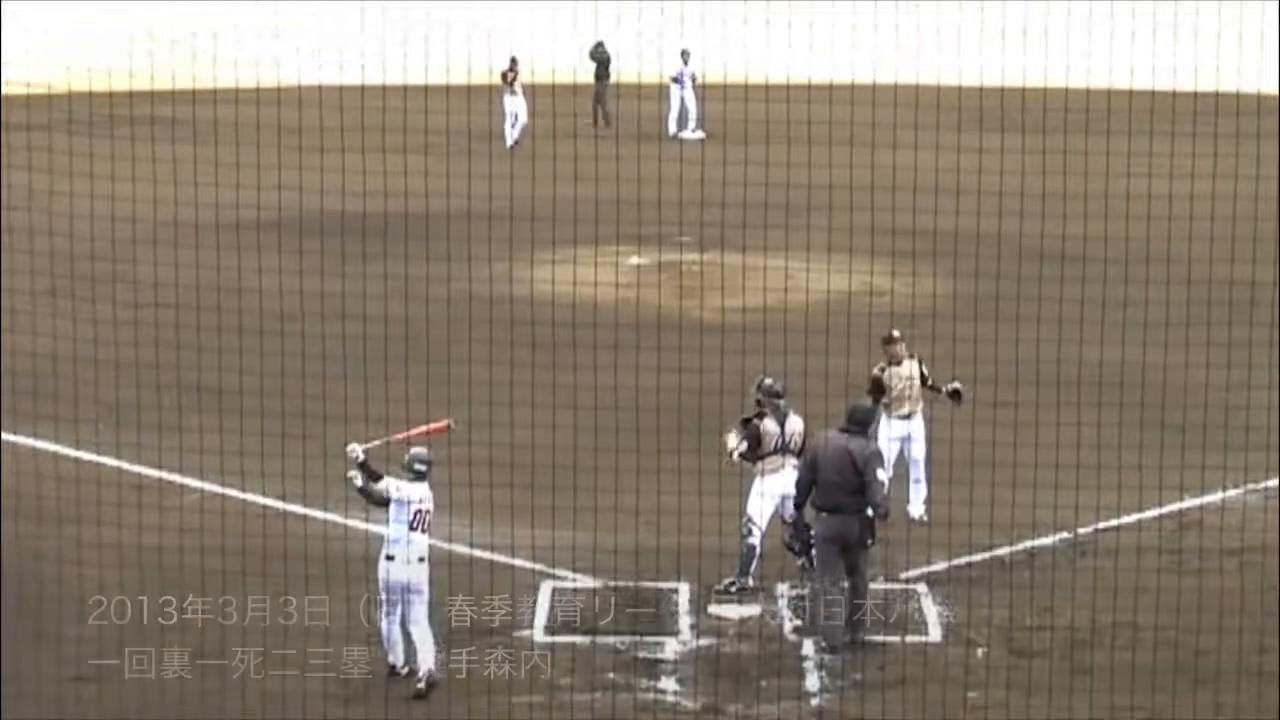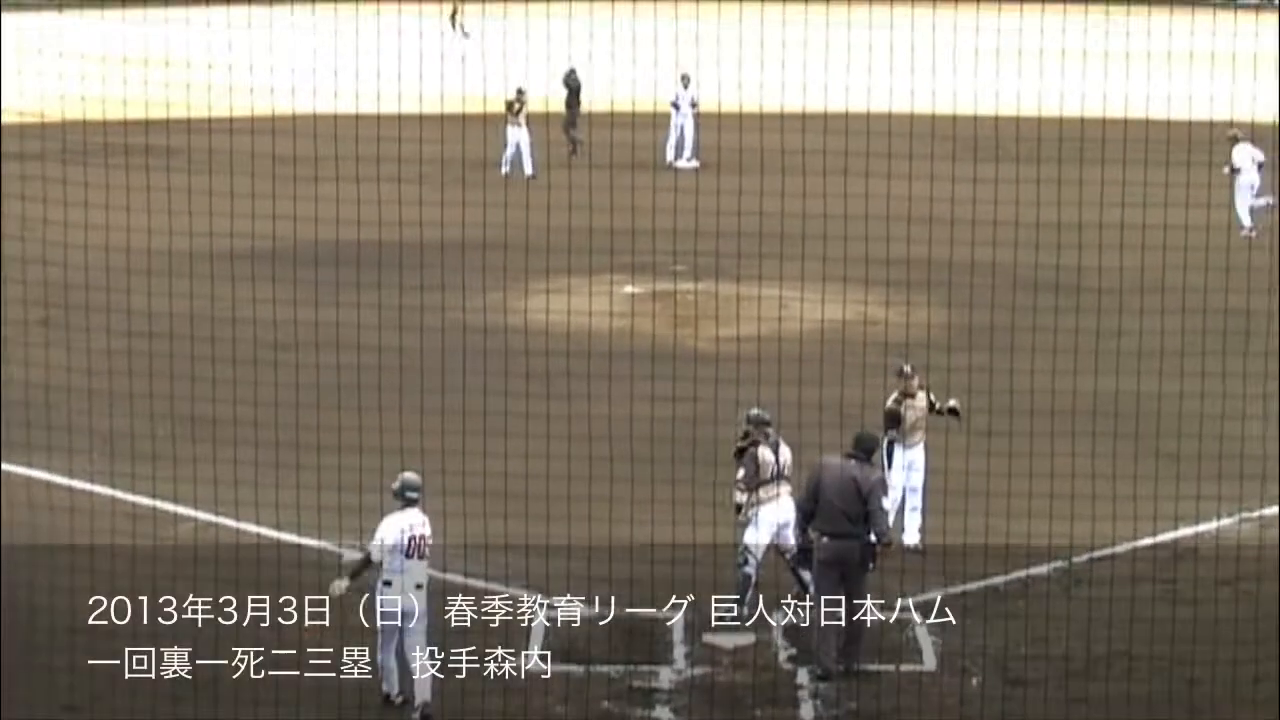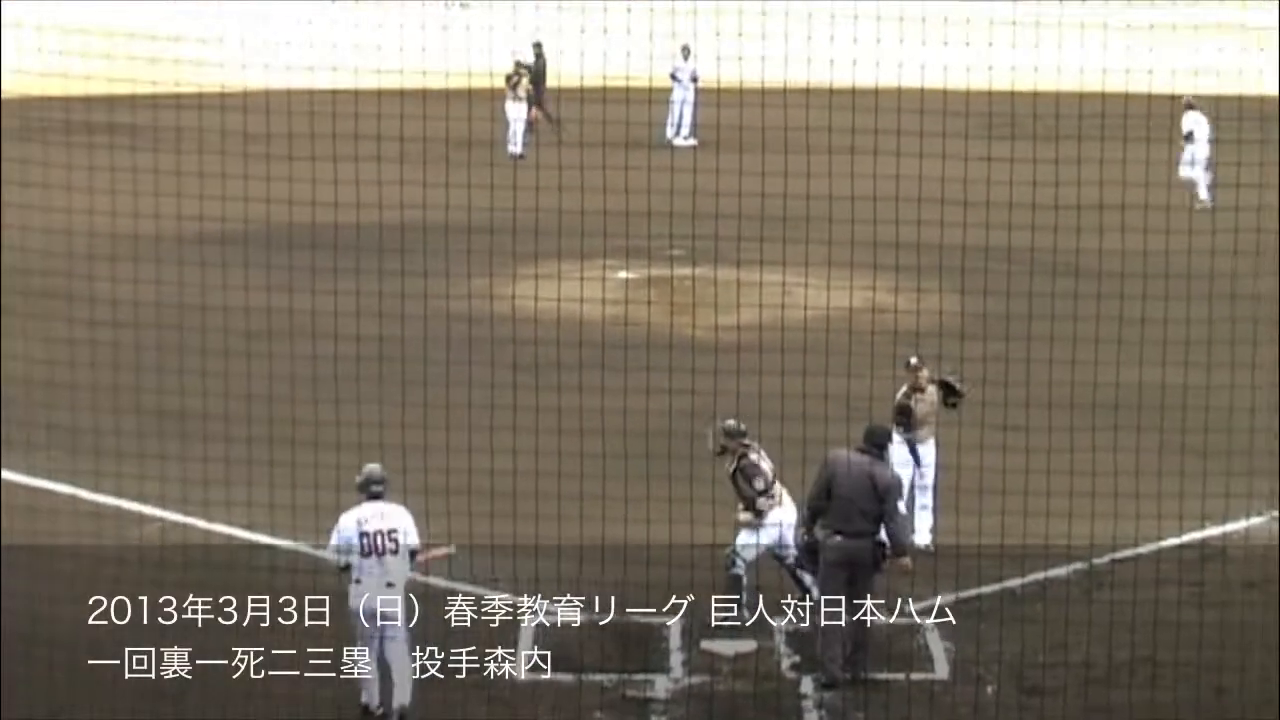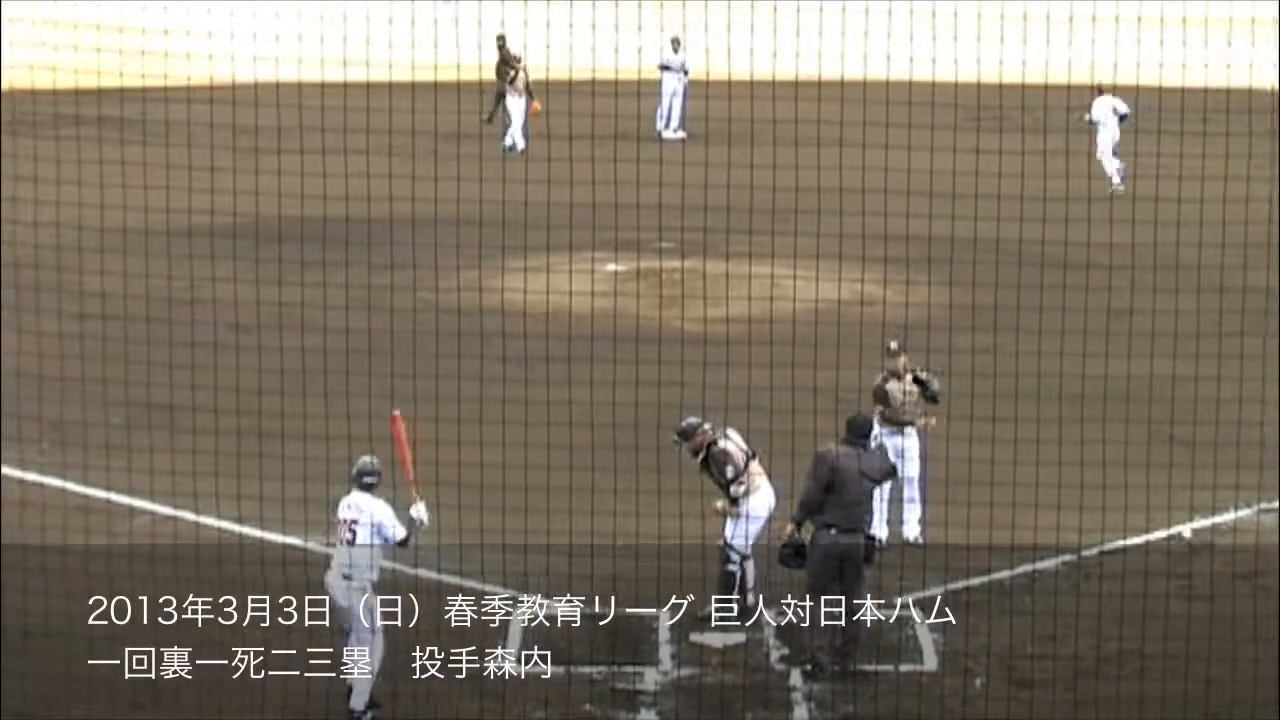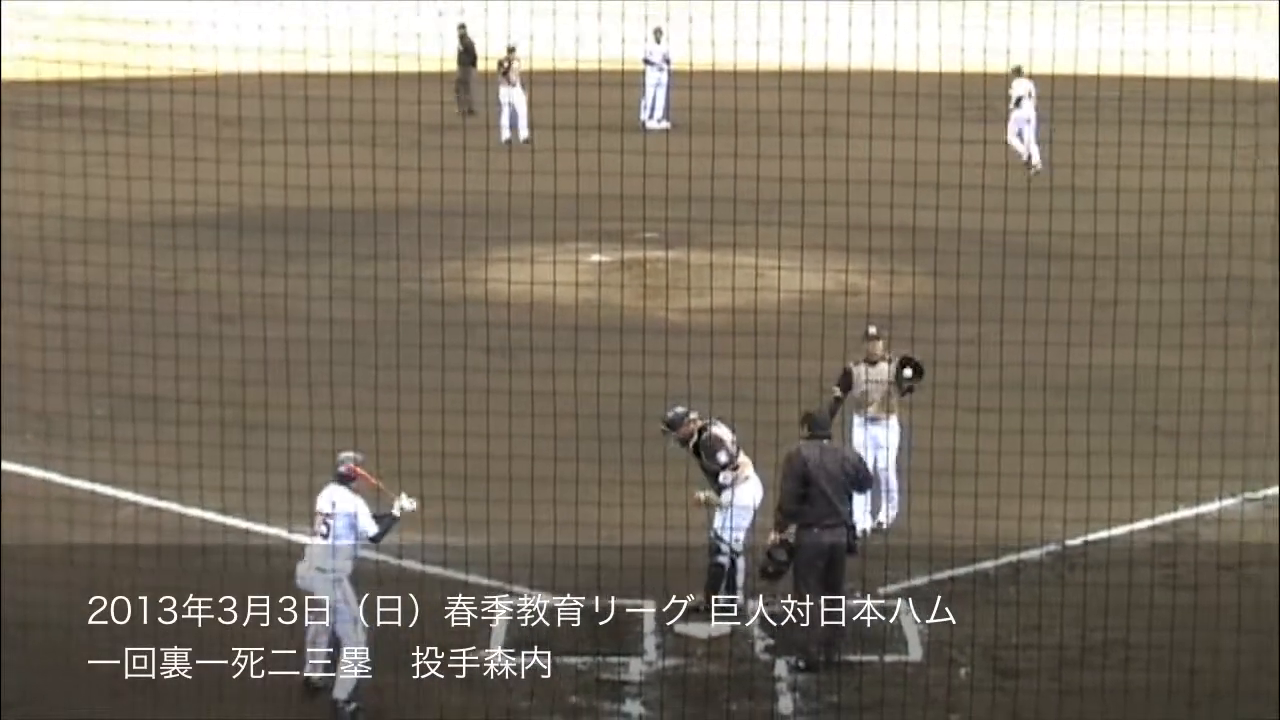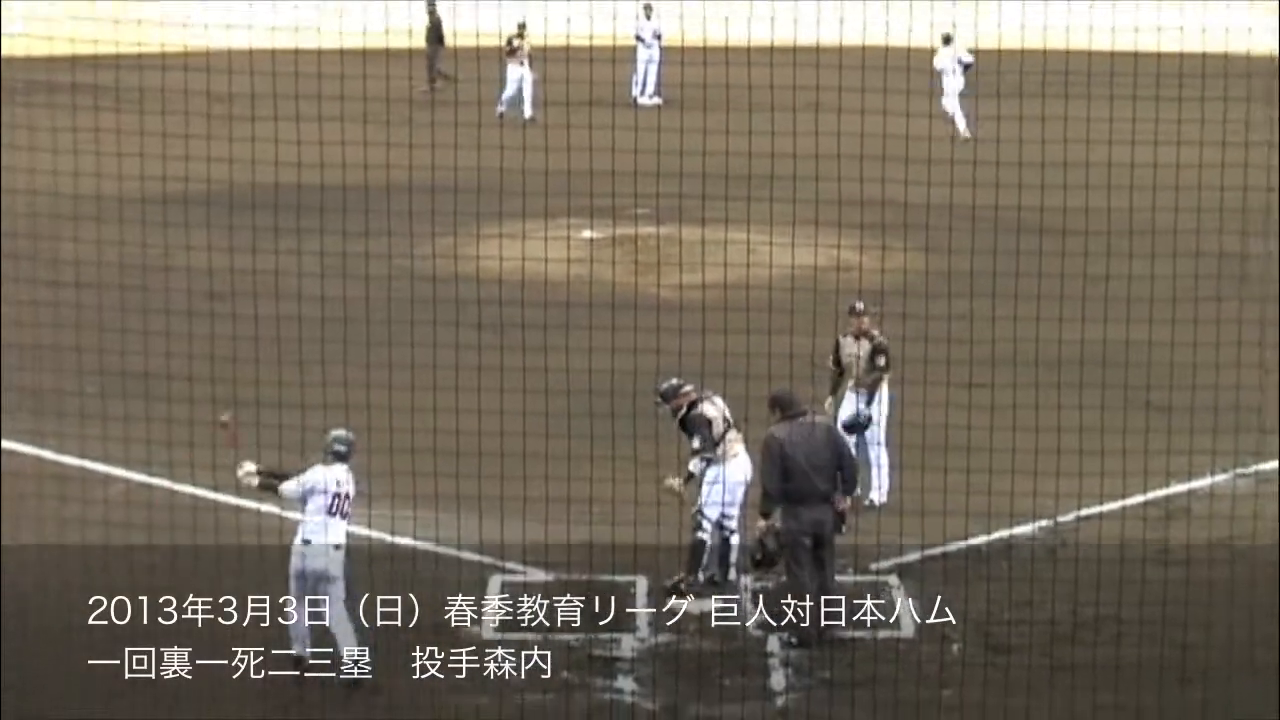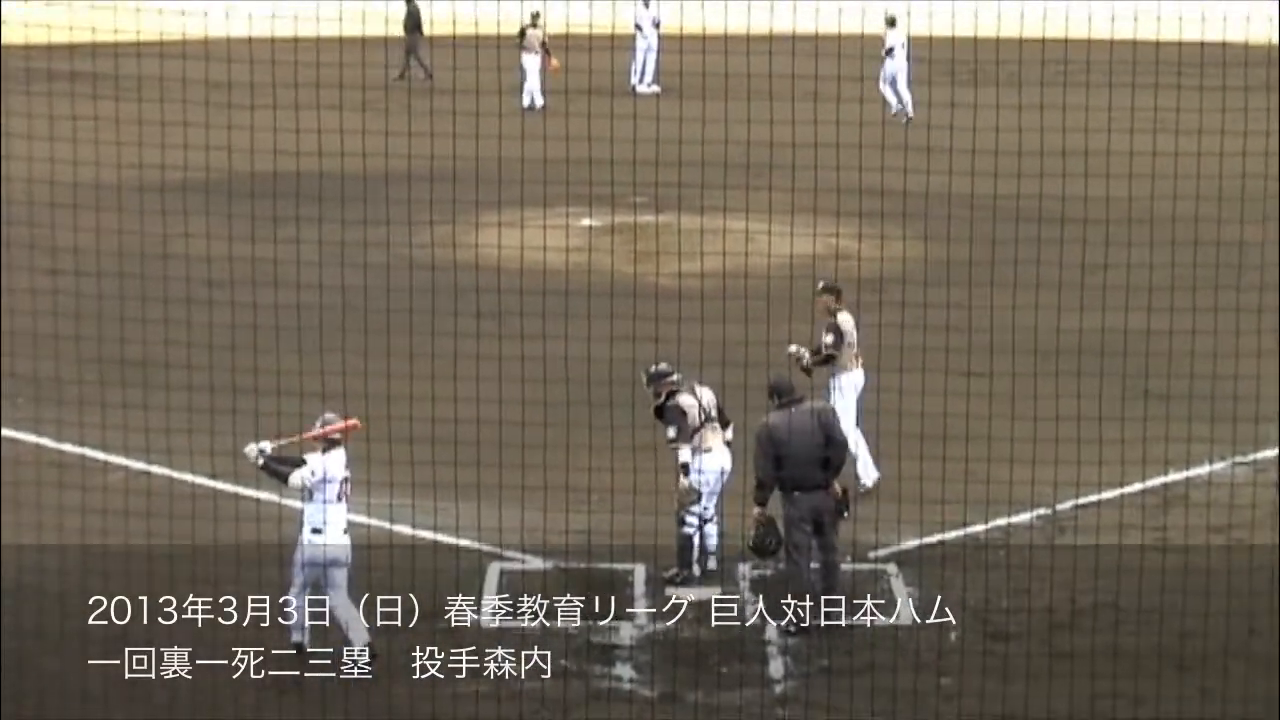
dt=0.4s
person 1, frame 1
left shoulder: (820, 442)
right shoulder: (869, 450)
left elbow: (804, 481)
right elbow: (874, 487)
left wrist: (798, 508)
right wrist: (881, 511)
left hip: (826, 520)
right hip: (856, 522)
left knee: (827, 581)
right knee: (858, 579)
left ankle: (831, 638)
right ankle: (855, 631)
person 1, frame 2
left shoulder: (824, 466)
right shoulder: (873, 477)
left elbow: (806, 503)
right elbow: (877, 513)
left wrist: (803, 528)
right wrist: (883, 539)
left hip: (826, 545)
right hip: (857, 547)
left knee: (826, 606)
right knee: (855, 605)
left ankle: (825, 665)
right ankle: (850, 660)
person 1, frame 3
left shoulder: (835, 459)
right shoulder: (887, 476)
left elbow: (816, 498)
right elbow: (892, 516)
left wrist: (808, 524)
right wrist: (901, 551)
left hip: (835, 542)
right hip: (866, 547)
left knee: (831, 609)
left ankle: (832, 672)
right ankle: (857, 667)
person 1, frame 4
left shoulder: (828, 455)
right shoulder: (877, 463)
left elbow: (812, 494)
right elbow: (890, 472)
left wrist: (797, 522)
right wrist: (880, 449)
left hip: (826, 537)
right hip: (856, 540)
left knee: (819, 598)
right knee: (851, 601)
left ankle: (818, 661)
right ankle: (845, 660)
person 1, frame 5
left shoulder: (798, 453)
right shoulder: (848, 456)
left elbow: (789, 496)
right elbow: (865, 484)
left wrist: (779, 528)
left hip: (810, 534)
right hip: (840, 534)
left knee: (809, 596)
right knee: (835, 594)
left ankle: (811, 656)
right ankle: (830, 650)
person 1, frame 6
left shoulder: (775, 436)
right shoulder: (825, 426)
left elbow: (771, 481)
right elbow: (848, 462)
left wrist: (766, 515)
right wrist: (845, 493)
left hip: (796, 512)
right hip: (826, 509)
left knee: (800, 573)
right knee: (825, 568)
left ankle: (804, 631)
right ankle: (822, 623)
person 1, frame 7
left shoulder: (769, 425)
right shoulder: (822, 411)
left elbow: (766, 470)
right elbow: (839, 444)
left wrist: (761, 503)
right wrist: (832, 477)
left hip: (795, 498)
right hip: (825, 494)
left knee: (798, 557)
right knee: (828, 550)
left ankle: (801, 618)
person 2, frame 1
left shoulder: (406, 489)
right shoulder: (423, 490)
left elbow: (384, 484)
right elbow: (382, 499)
left wrist: (361, 462)
right wrist: (360, 486)
left hip: (393, 565)
right hip: (419, 567)
left knee: (390, 616)
right knee: (419, 621)
left ankle: (397, 663)
right ankle: (427, 670)
person 2, frame 2
left shoulder: (394, 521)
right shoulder: (423, 520)
left elbow: (374, 555)
left wrist: (347, 579)
left hip: (391, 592)
right hip: (417, 594)
left knee: (387, 645)
right knee: (417, 649)
left ankle: (391, 692)
right ankle: (422, 700)
person 2, frame 3
left shoulder: (349, 518)
right shoulder: (401, 513)
left elbow: (338, 559)
right elbow: (413, 553)
left hip: (362, 593)
right hip: (393, 593)
left knee: (367, 649)
right knee: (398, 652)
person 2, frame 4
left shoulder: (345, 503)
right shoulder: (377, 506)
right elbow: (401, 540)
left wrist: (411, 519)
right wrist: (416, 518)
left hip: (336, 579)
right hip: (356, 584)
left knee: (354, 637)
right knee: (370, 645)
left ankle: (356, 687)
person 2, frame 5
left shoulder: (326, 494)
right shoulder: (352, 501)
right elbow: (374, 535)
left wrist: (395, 511)
right wrist: (396, 514)
left hip: (309, 572)
right hip: (331, 577)
left knee: (320, 623)
right knee: (353, 639)
left ankle: (311, 675)
person 2, frame 6
left shoulder: (321, 473)
right shoulder: (345, 476)
left elbow: (288, 489)
right elbow: (299, 480)
left wrist: (256, 480)
right wrist: (259, 470)
left hip: (307, 551)
right hip: (333, 554)
left knee: (297, 605)
right knee: (336, 609)
left ankle: (300, 656)
person 2, frame 7
left shoulder: (327, 461)
right shoulder: (335, 456)
left elbow: (295, 480)
right elbow: (299, 463)
left wrist: (261, 461)
right wrist: (267, 453)
left hip: (315, 540)
right hip: (339, 541)
left knee: (298, 593)
right knee: (338, 598)
left ankle: (299, 643)
right ankle: (362, 644)
person 3, frame 1
left shoulder: (758, 423)
right shoulder: (796, 419)
left elbow: (745, 456)
right elbow: (800, 451)
left wrist: (733, 444)
left hip: (768, 480)
right hip: (791, 477)
left knee: (753, 529)
left ankle: (743, 578)
person 3, frame 2
left shoulder: (753, 452)
right shoulder: (782, 446)
left elbow: (743, 483)
left wrist: (740, 511)
left hip: (764, 510)
right hip: (786, 505)
left knee: (748, 559)
right knee: (792, 551)
left ankle: (741, 609)
right ankle: (810, 589)
person 3, frame 3
left shoulder: (746, 464)
right shoulder: (749, 451)
left elbow: (766, 495)
left wrist: (753, 516)
right wrist: (748, 507)
left hip: (770, 518)
right hip: (786, 510)
left knee: (736, 560)
right knee: (789, 556)
left ankle: (738, 613)
right ankle: (813, 593)
person 3, frame 4
left shoulder: (716, 452)
right shoulder: (726, 433)
left elbow: (737, 481)
right elbow: (753, 456)
left wrist: (729, 505)
left hip: (751, 501)
right hip: (764, 492)
left knee: (730, 553)
right knee: (744, 549)
left ankle: (726, 607)
right ankle: (747, 600)
person 3, frame 5
left shoulder: (707, 439)
right shoulder: (709, 428)
left elbow: (729, 466)
left wrist: (715, 494)
right wrist: (717, 492)
left hip: (738, 492)
right hip: (750, 486)
left knee: (720, 544)
right knee: (734, 545)
left ankle: (712, 599)
right ankle: (735, 596)
person 3, frame 6
left shoulder: (696, 415)
right shoulder: (711, 400)
left elbow: (702, 453)
right elbow: (733, 430)
left wrist: (684, 481)
left hip: (723, 469)
right hip: (740, 463)
left knee: (703, 522)
right knee: (729, 522)
left ankle: (692, 578)
right ankle: (727, 574)
person 3, frame 7
left shoulder: (673, 405)
right shoulder: (703, 391)
left elbow: (681, 441)
right elbow: (726, 424)
left wrist: (683, 474)
right wrist: (724, 447)
left hip: (702, 462)
right hip: (722, 456)
left knee: (689, 516)
right knee: (708, 512)
left ankle: (688, 570)
right ankle: (709, 560)
person 4, frame 1
left shoulder: (915, 360)
right shoulder: (880, 373)
left elbow: (927, 382)
right elbow: (872, 404)
left wrist: (945, 390)
left hip: (915, 420)
right hip: (891, 423)
left knee: (918, 466)
right knee: (883, 466)
left ankle: (917, 509)
person 4, frame 2
left shoulder: (923, 391)
right shoulder: (894, 406)
left elbow: (934, 407)
right elbow: (890, 439)
left wrist: (946, 410)
right wrist: (889, 468)
left hip: (917, 448)
right hip: (898, 450)
left knee: (915, 494)
right knee: (894, 493)
left ankle: (911, 538)
person 4, frame 3
left shoulder: (936, 385)
right shoulder: (903, 400)
left elbow: (952, 404)
right elbow: (906, 435)
left wrist: (956, 394)
right wrist: (917, 465)
left hip: (927, 443)
right hip: (904, 445)
left knee: (925, 491)
right knee: (899, 490)
left ankle: (923, 538)
person 4, frame 4
left shoulder: (916, 375)
right shoulder: (881, 385)
left elbow: (934, 399)
right elbow: (887, 416)
left wrist: (930, 387)
right wrist: (916, 422)
left hip: (909, 434)
right hip: (885, 434)
left knee: (911, 482)
right knee: (883, 483)
left ankle: (911, 531)
right ankle: (878, 532)
person 4, frame 5
left shoulder: (892, 366)
right shoulder: (853, 368)
left elbow: (904, 390)
right elbow: (838, 398)
left hip: (887, 424)
right hip: (861, 424)
left knee: (886, 471)
left ankle: (887, 513)
right ankle: (861, 522)
person 4, frame 6
left shoulder: (878, 342)
right shoulder: (843, 340)
left elbow: (878, 376)
right elbow: (837, 369)
left wrist: (867, 407)
right wrist: (832, 395)
left hip: (875, 396)
right hip: (852, 394)
left knee: (875, 444)
right knee: (844, 439)
left ankle: (879, 493)
person 4, frame 7
left shoulder: (835, 322)
right shoulder: (842, 317)
left elbow: (830, 356)
left wrist: (809, 362)
right wrist: (806, 353)
left hip: (845, 378)
right hip: (845, 377)
left knee: (848, 428)
right knee: (838, 427)
left ankle: (869, 474)
